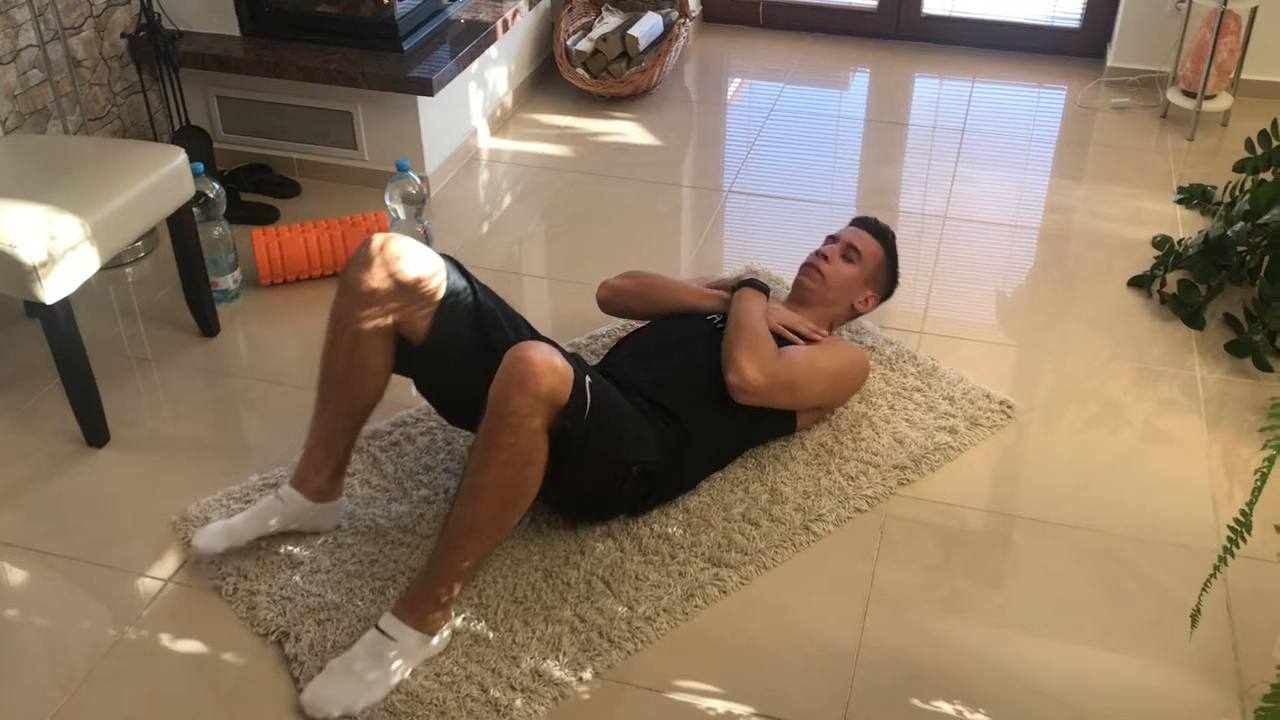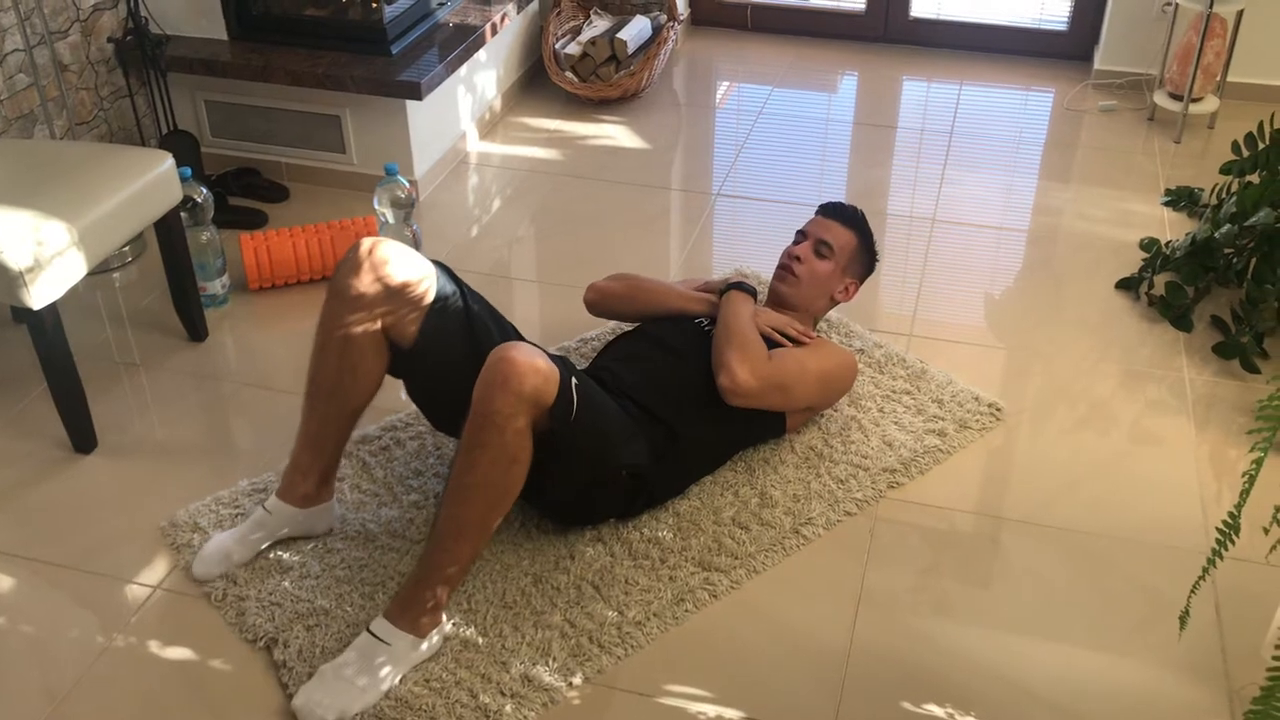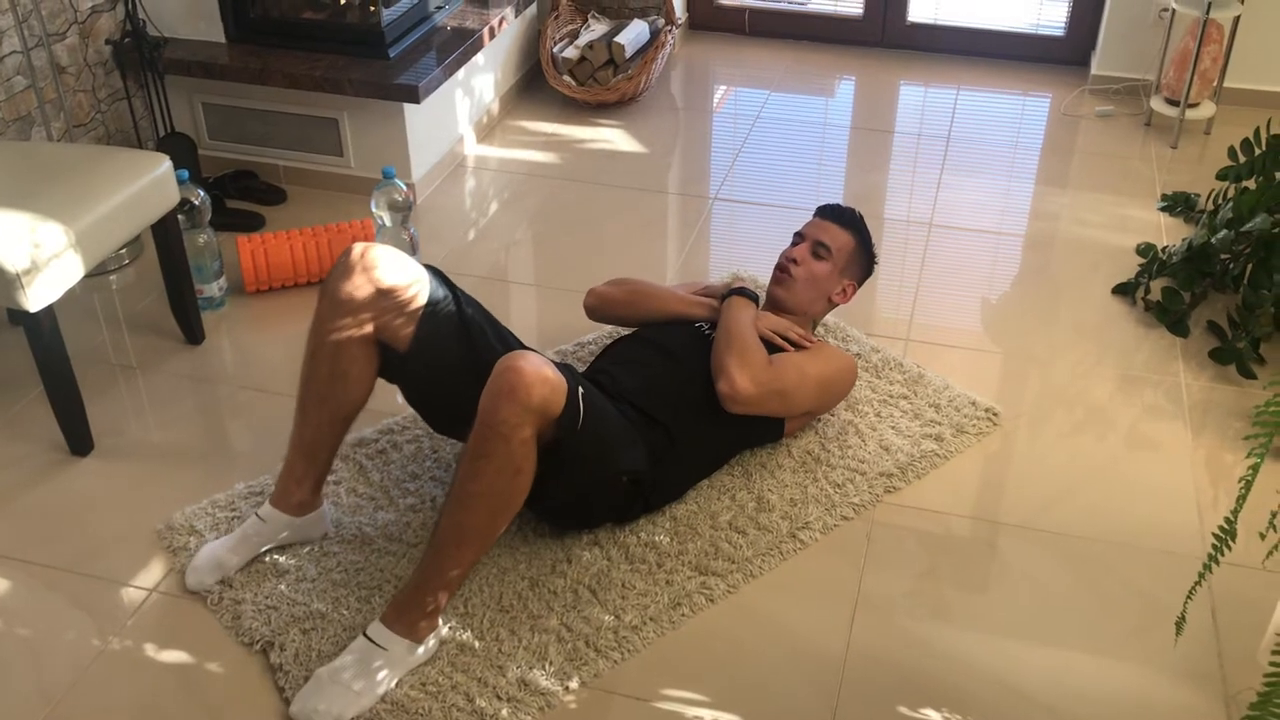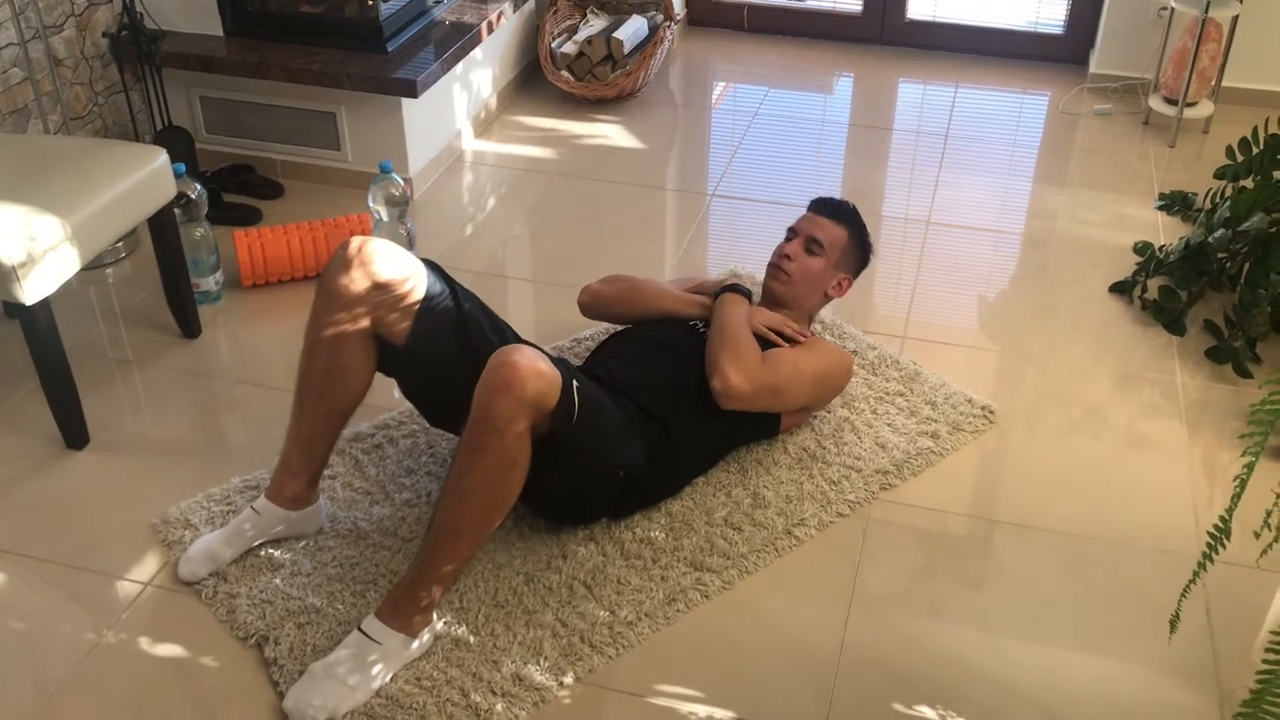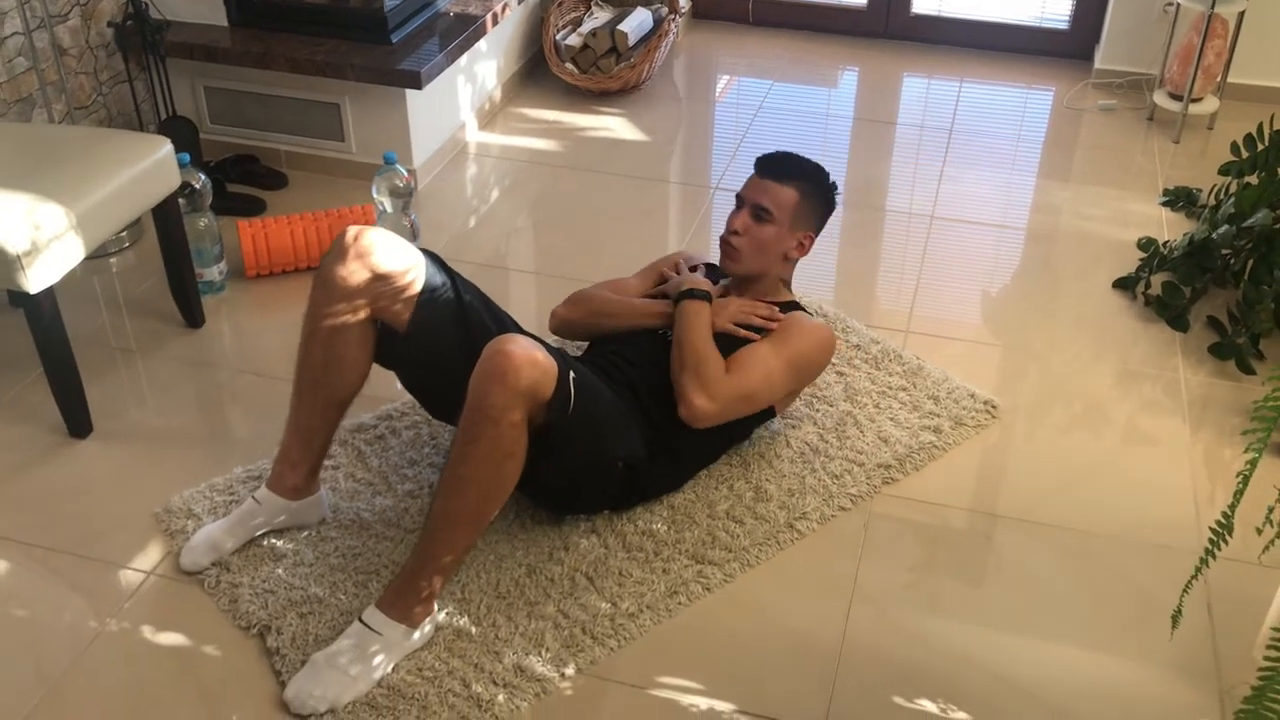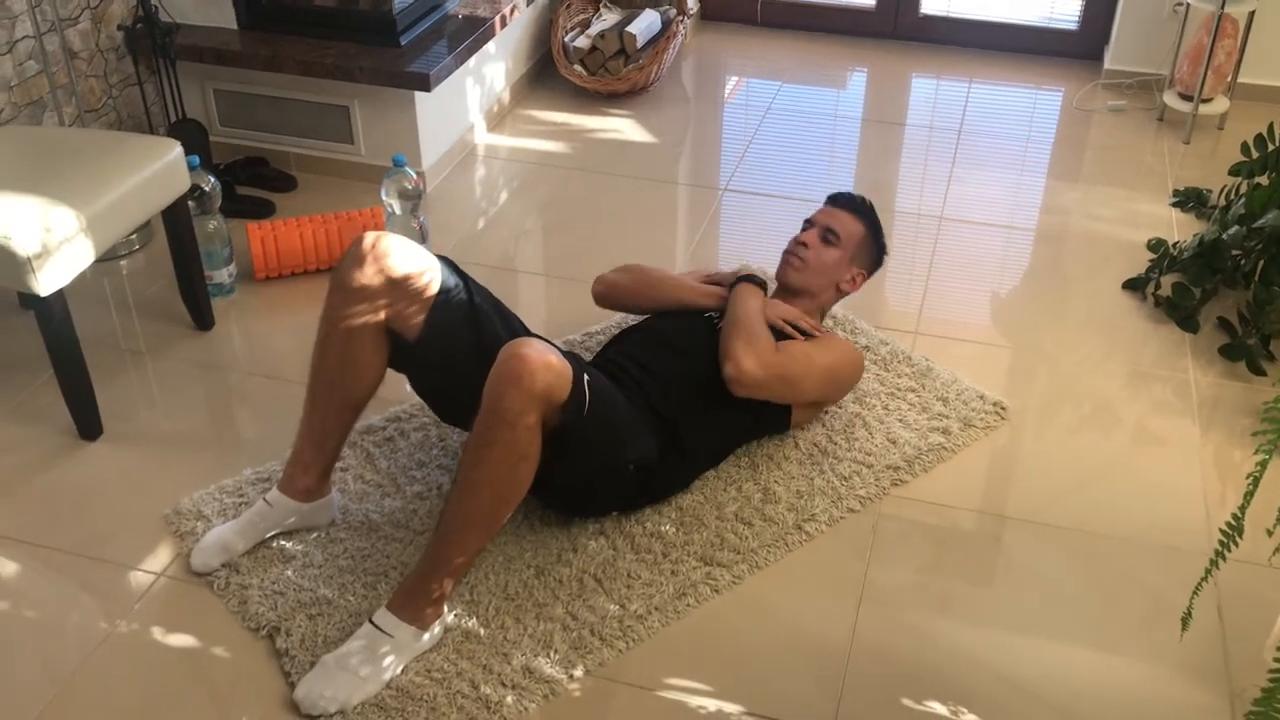
dt=0.5s
person 1, frame 1
left shoulder: (840, 362)
right shoulder: (743, 299)
left elbow: (747, 376)
right elbow: (615, 292)
left wrist: (748, 297)
right wrist: (736, 295)
left hip: (629, 455)
right hip: (555, 412)
left knee: (534, 368)
right knee: (388, 263)
left ankle: (418, 619)
right ankle: (314, 493)
person 1, frame 2
left shoulder: (827, 363)
right shoulder: (729, 296)
left elbow: (739, 380)
right elbow: (601, 294)
left wrist: (735, 300)
right wrist: (724, 299)
left hip: (622, 459)
right hip: (556, 411)
left knee: (515, 368)
right knee: (376, 267)
left ankle: (412, 621)
right ankle: (302, 498)
person 1, frame 3
left shoulder: (827, 367)
right shoulder: (727, 299)
left elbow: (738, 387)
right elbow: (603, 300)
left wrist: (736, 306)
right wrist: (722, 302)
left hip: (619, 462)
right hip: (550, 410)
left knee: (524, 381)
right knee: (367, 273)
left ankle: (410, 624)
right ankle: (295, 504)
person 1, frame 4
left shoulder: (822, 361)
right shoulder: (724, 300)
left elbow: (732, 382)
right elbow: (597, 296)
left wrist: (731, 299)
right wrist: (714, 300)
left hip: (617, 458)
right hip: (553, 407)
left knee: (518, 372)
right knee: (365, 265)
left ankle: (405, 618)
right ankle: (292, 498)
person 1, frame 5
left shoulder: (803, 336)
right shoulder: (695, 270)
left elbow: (700, 402)
right elbow: (568, 316)
left wrist: (691, 301)
right wrist: (681, 302)
left hip: (613, 450)
right hip: (546, 396)
left knee: (513, 363)
right knee: (363, 255)
left ankle: (407, 608)
right ankle: (292, 489)
person 1, frame 6
left shoulder: (832, 357)
right shoulder: (726, 289)
left elbow: (744, 368)
right elbow: (608, 286)
left wrist: (746, 290)
right wrist: (730, 292)
left hip: (625, 450)
right hip: (565, 399)
left knee: (528, 365)
right knee: (379, 259)
left ankle: (416, 611)
right ankle: (303, 490)
